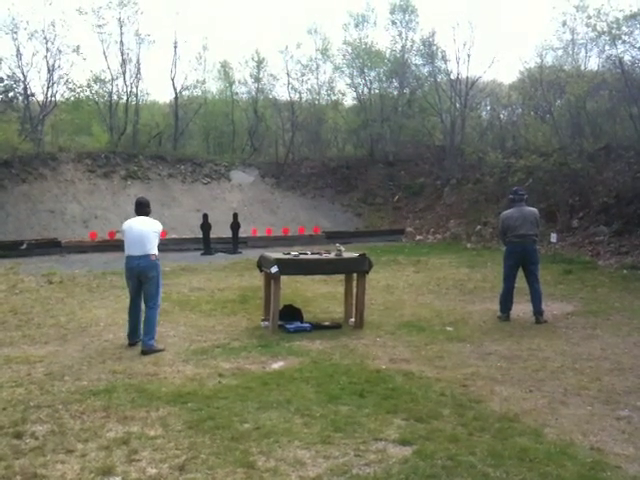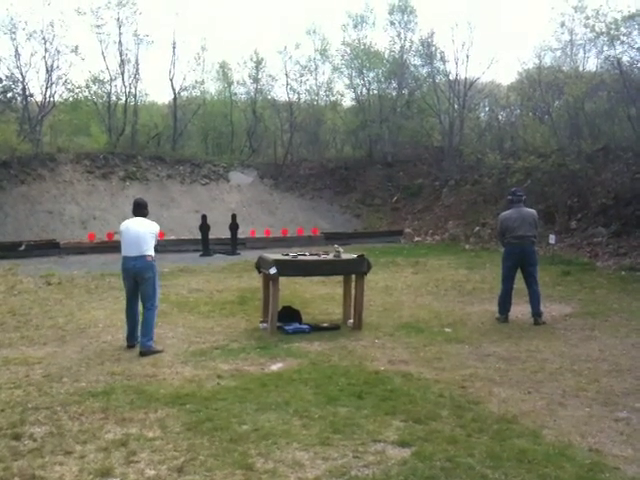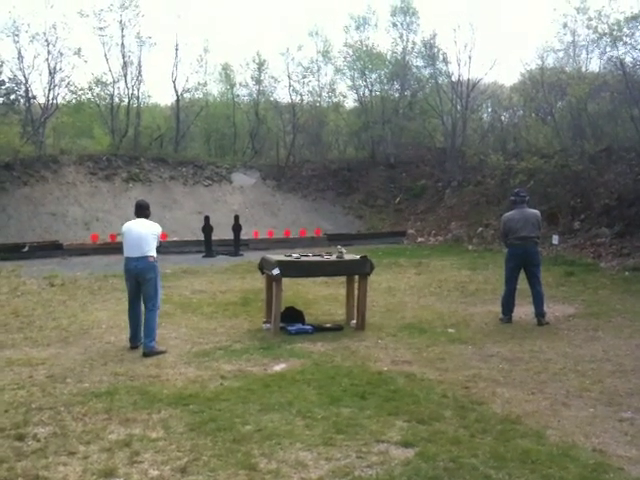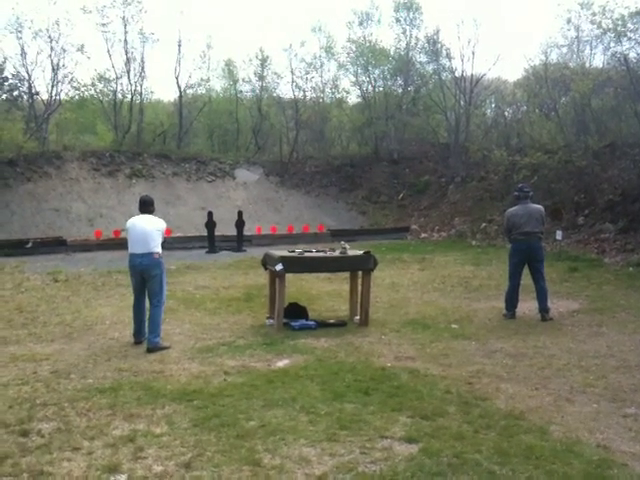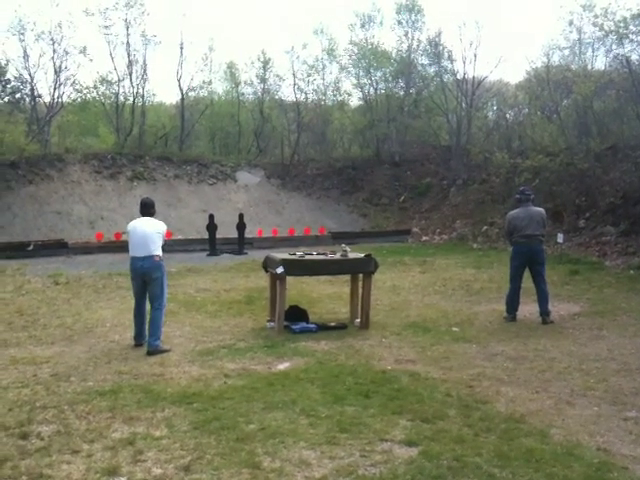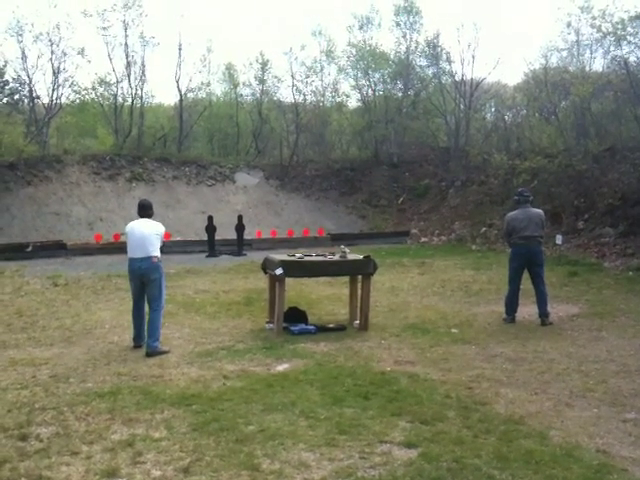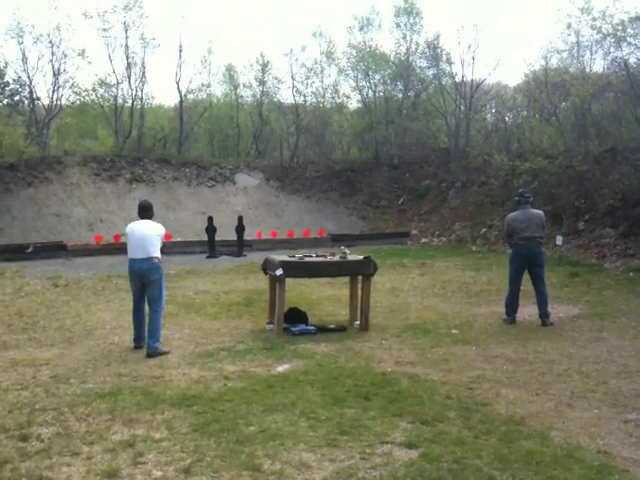
dt=0.2s
person 1, frame 1
left shoulder: (126, 225)
right shoulder: (156, 225)
left elbow: (127, 241)
left hip: (131, 263)
right hip: (149, 263)
left knee: (134, 301)
right knee: (152, 304)
left ankle: (133, 337)
right ankle: (148, 344)
person 1, frame 2
left shoulder: (124, 226)
right shoulder: (153, 226)
left elbow: (124, 243)
left hip: (127, 264)
right hip: (146, 264)
left knee: (131, 303)
right knee: (149, 305)
left ankle: (132, 339)
right ankle: (146, 345)
person 1, frame 3
left shoulder: (126, 227)
right shoulder: (155, 227)
left elbow: (126, 244)
left hip: (129, 265)
right hip: (148, 264)
left knee: (133, 304)
right knee: (151, 306)
left ankle: (135, 340)
right ankle: (149, 346)
person 1, frame 4
left shoulder: (130, 223)
right shoulder: (160, 223)
left elbow: (131, 241)
left hip: (134, 261)
right hip: (153, 261)
left knee: (138, 299)
right knee: (156, 302)
left ankle: (139, 336)
right ankle: (153, 341)
person 1, frame 5
left shoulder: (131, 226)
right shoulder: (160, 226)
left elbow: (132, 243)
left hip: (135, 264)
right hip: (154, 264)
left knee: (139, 302)
right knee: (157, 305)
left ankle: (139, 338)
right ankle: (154, 344)
person 1, frame 6
left shoulder: (129, 227)
right shoulder: (158, 227)
left elbow: (130, 245)
left hip: (133, 265)
right hip: (152, 265)
left knee: (137, 304)
right knee: (156, 306)
left ankle: (138, 340)
right ankle: (152, 346)
person 1, frame 7
left shoulder: (129, 228)
right shoulder: (159, 228)
left elbow: (130, 246)
left hip: (133, 266)
right hip: (152, 265)
left knee: (138, 304)
right knee: (156, 307)
left ankle: (139, 340)
right ankle: (153, 347)
person 2, frame 1
left shoulder: (505, 215)
right shoulder: (534, 213)
left elbow: (502, 235)
right elbow: (537, 230)
left hip: (513, 249)
right hip: (530, 248)
left knee: (508, 282)
right knee: (534, 282)
left ankle: (505, 313)
right ankle: (539, 315)
person 2, frame 2
left shoulder: (504, 216)
right shoulder: (533, 214)
left elbow: (500, 236)
right elbow: (536, 232)
left hip: (511, 250)
right hip: (529, 249)
left knee: (507, 284)
right knee: (532, 284)
left ankle: (503, 314)
right ankle: (537, 316)
person 2, frame 3
left shoulder: (507, 217)
right shoulder: (536, 214)
left elbow: (503, 237)
right elbow: (539, 232)
left hip: (514, 251)
right hip: (532, 250)
left knee: (510, 285)
right knee: (536, 285)
left ankle: (506, 315)
right ankle: (540, 317)
person 2, frame 4
left shoulder: (510, 213)
right shoulder: (540, 210)
left elbow: (507, 232)
right elbow: (543, 228)
left hip: (518, 246)
right hip: (535, 245)
left knee: (514, 280)
right knee: (540, 280)
left ankle: (510, 311)
right ankle: (544, 312)
person 2, frame 5
left shoulder: (512, 215)
right shoulder: (541, 213)
left elbow: (508, 235)
right elbow: (544, 230)
left hip: (519, 249)
right hip: (537, 248)
left knee: (515, 283)
right knee: (541, 283)
left ankle: (511, 313)
right ankle: (545, 315)
person 2, frame 6
left shoulder: (510, 217)
right shoulder: (540, 214)
left elbow: (506, 237)
right elbow: (543, 232)
left hip: (518, 251)
right hip: (535, 249)
left knee: (514, 284)
right knee: (539, 284)
left ankle: (510, 315)
right ankle: (544, 317)
person 2, frame 7
left shoulder: (511, 218)
right shoulder: (540, 215)
left elbow: (507, 237)
right elbow: (543, 233)
left hip: (518, 251)
right hip: (536, 250)
left knee: (514, 285)
right knee: (540, 285)
left ankle: (510, 316)
right ankle: (544, 317)
